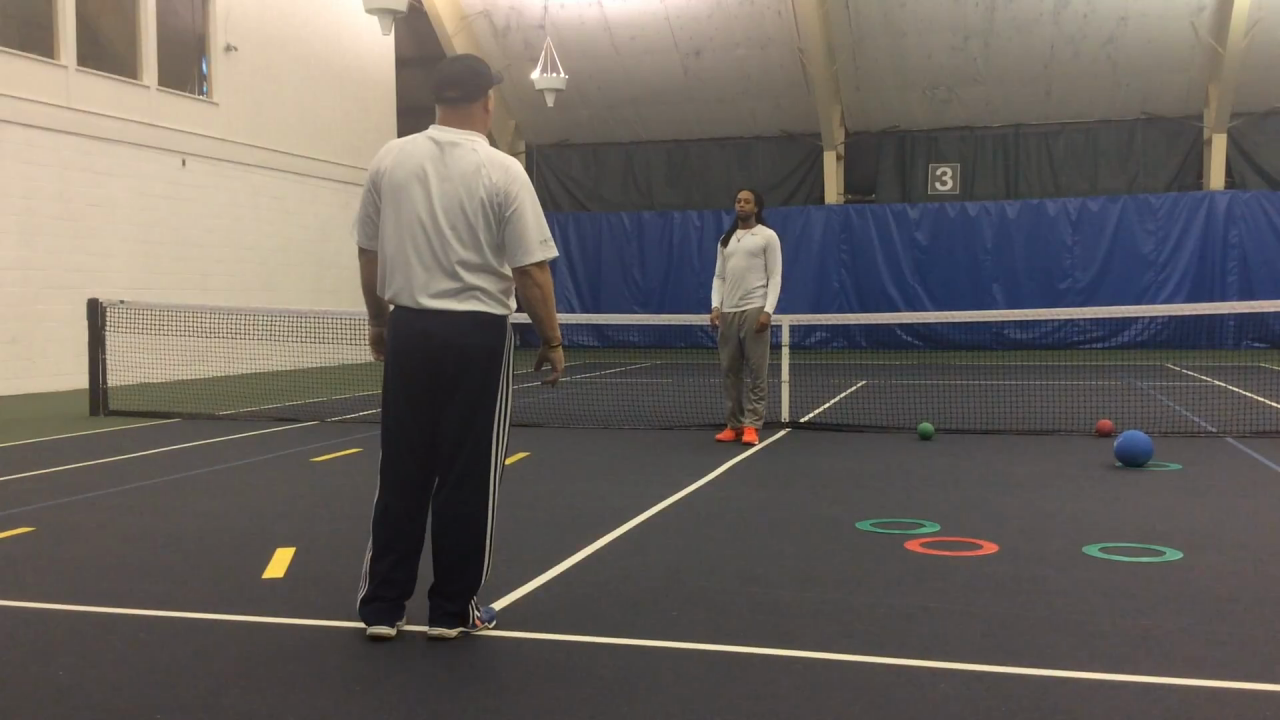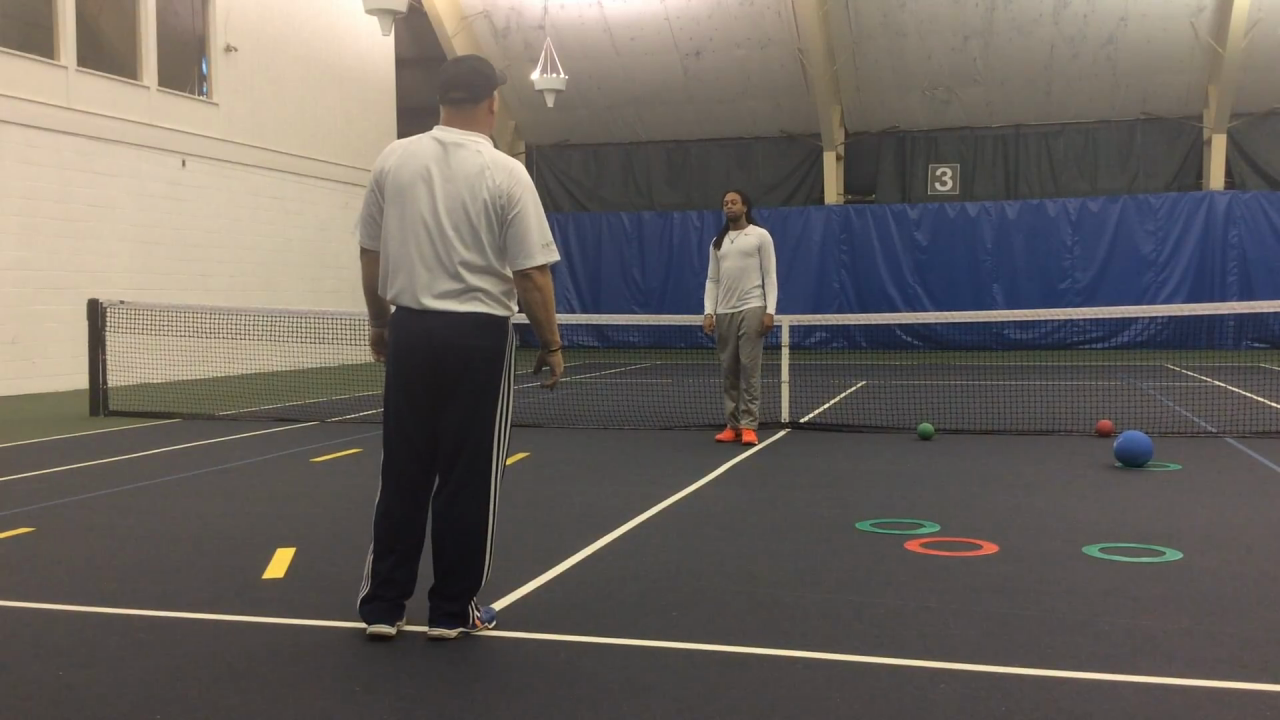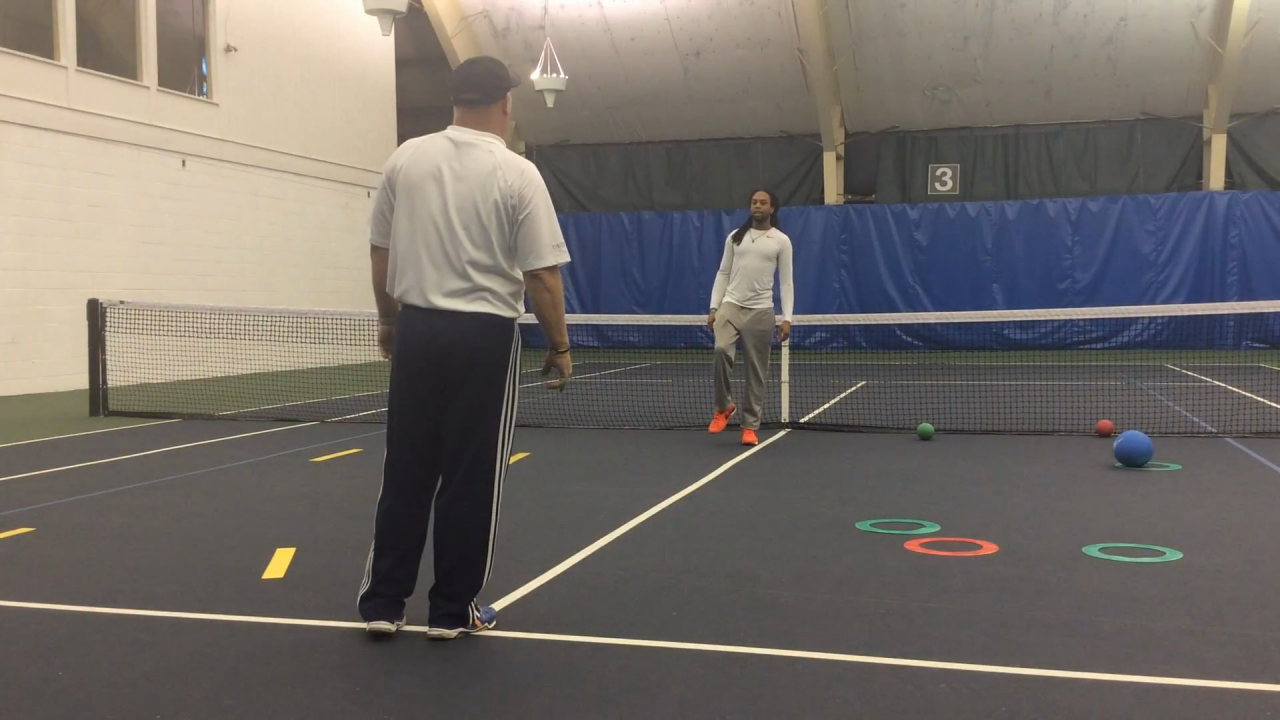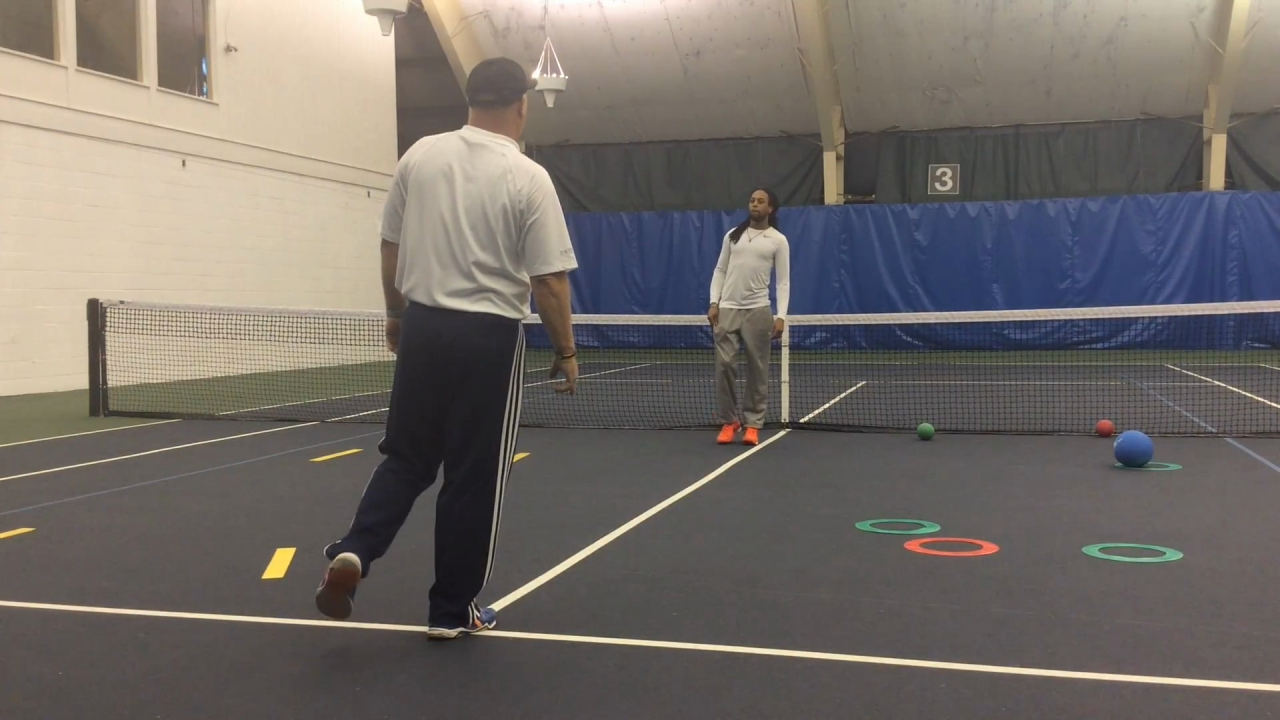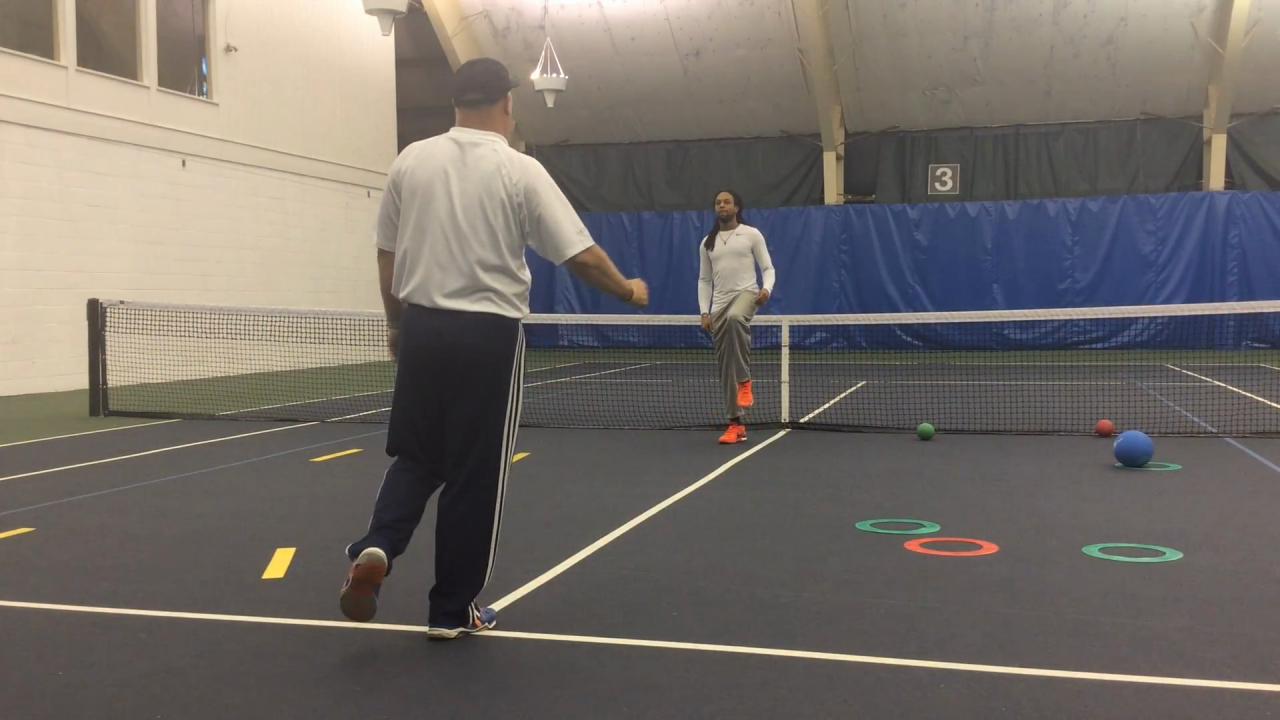
dt=1s
person 1, frame 1
left shoulder: (389, 159)
right shoulder: (502, 170)
left elbow: (369, 253)
right elbow: (531, 271)
left wrist: (378, 320)
right wrist: (552, 340)
left hip: (409, 331)
right hip: (476, 335)
left knee: (401, 474)
right knee: (466, 479)
left ankle: (381, 606)
right ankle: (452, 610)
person 1, frame 2
left shoulder: (392, 159)
right shoulder: (505, 172)
left elbow: (370, 255)
right elbow: (531, 273)
left wrist: (378, 322)
right wrist: (551, 343)
left hip: (410, 332)
right hip: (478, 336)
left knee: (402, 474)
right knee: (466, 479)
left ankle: (382, 605)
right ankle: (452, 610)
person 1, frame 3
left shoulder: (405, 158)
right shoulder: (517, 173)
left elbow: (380, 253)
right elbow: (541, 274)
left wrist: (388, 320)
right wrist: (560, 345)
left hip: (417, 330)
right hip: (484, 336)
left knee: (405, 474)
right knee: (470, 480)
left ankle: (382, 601)
right ankle: (452, 610)
person 1, frame 4
left shoulder: (419, 156)
right shoulder: (529, 177)
left elbow: (390, 247)
right elbow: (549, 281)
left wrist: (395, 314)
right wrist: (566, 352)
left hip: (422, 327)
right hip: (488, 336)
left knee: (405, 459)
right knee: (473, 479)
left ankle: (353, 553)
right ankle: (452, 610)
person 1, frame 5
left shoulder: (410, 160)
right shoulder: (521, 171)
left elbow: (387, 255)
right elbow: (582, 258)
left wrist: (396, 323)
right wrist: (628, 289)
left hip: (422, 328)
right hip: (488, 335)
left knee: (415, 458)
right knee: (475, 478)
left ankle: (376, 549)
right ankle: (452, 609)
person 2, frame 1
left shoulder: (768, 237)
right shoulder: (725, 239)
left elbow: (774, 278)
right elbow: (719, 277)
left wrist: (767, 311)
right wrist: (715, 306)
left hip: (754, 310)
right hip: (728, 312)
left knee: (756, 371)
right knee: (729, 371)
left ankle: (752, 426)
right ankle: (734, 425)
person 2, frame 2
left shoulder: (761, 236)
right shoulder: (717, 242)
left elbow: (770, 276)
right elbow: (712, 280)
left wrist: (770, 311)
right wrist: (709, 313)
left hip: (752, 310)
right hip: (724, 313)
left knee: (749, 369)
right knee: (729, 372)
left ankle: (749, 426)
right ankle: (733, 425)
person 2, frame 3
left shoulder: (781, 241)
right shoulder: (735, 237)
left elbow: (786, 282)
right elbow: (723, 274)
left wrist: (787, 318)
right wrist: (713, 307)
left hip: (761, 311)
right hip: (731, 305)
left knee: (756, 370)
right knee: (722, 350)
left ankle: (750, 427)
right ankle: (724, 407)
person 2, frame 4
left shoulder: (778, 240)
right shoulder: (733, 235)
left elbow: (783, 281)
right elbow: (720, 271)
left wrist: (781, 316)
right wrist: (714, 302)
left hip: (758, 310)
right hip: (727, 308)
left knee: (757, 368)
right knee: (724, 365)
left ankle: (752, 425)
right ankle: (730, 422)
person 2, frame 5
left shoulder: (752, 234)
right shoulder: (707, 242)
left elbow: (768, 268)
right elbow: (704, 280)
left wrist: (767, 289)
right wrist: (704, 312)
left hip: (746, 294)
right hip: (719, 306)
left knee: (735, 318)
right knee: (725, 367)
left ankle: (745, 380)
right ankle: (736, 424)
